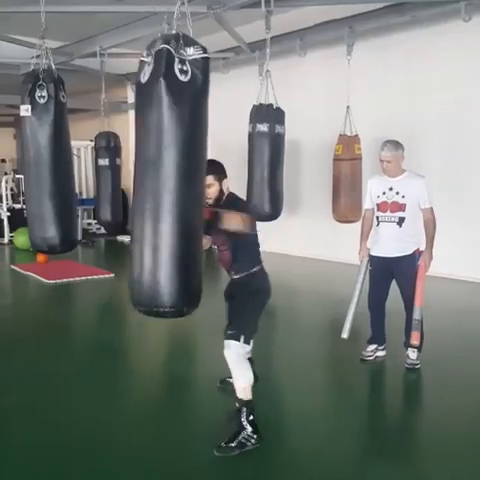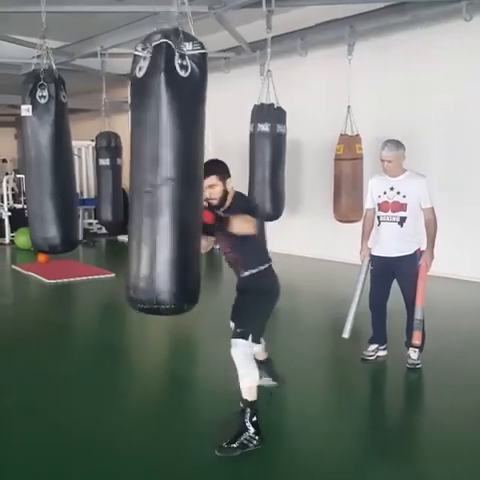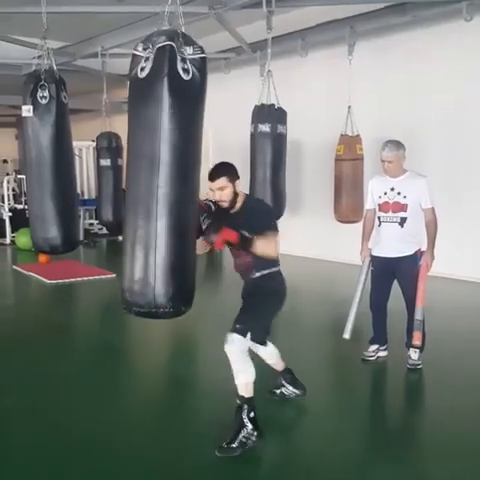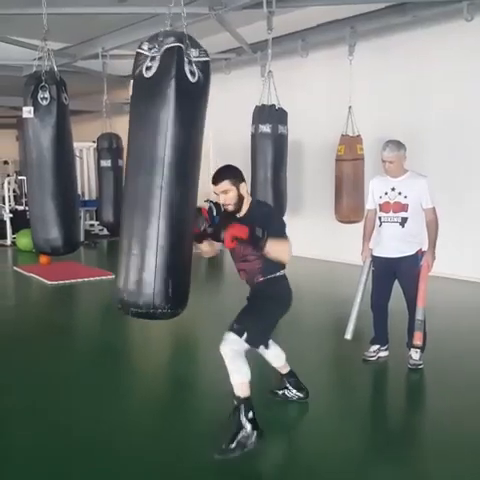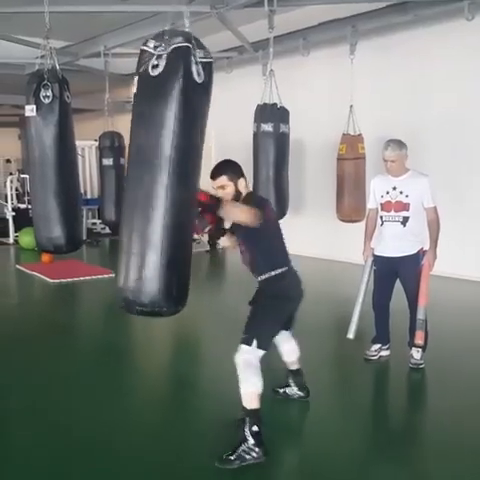
dt=0.1s
person 1, frame 1
left shoulder: (235, 206)
right shoulder: (212, 211)
left elbow: (239, 222)
right elbow: (204, 242)
left wrist: (212, 217)
left hip: (253, 284)
right hip: (238, 282)
left knee: (232, 347)
right knee: (237, 336)
left ankle: (248, 426)
right ankle: (245, 375)
person 1, frame 2
left shoulder: (243, 204)
right shoulder: (216, 209)
left elbow: (248, 227)
right elbow: (204, 245)
left wrist: (212, 220)
left hip: (261, 282)
right hip: (249, 282)
left knee: (240, 349)
right knee: (243, 331)
left ankle: (250, 428)
right ankle: (266, 372)
person 1, frame 3
left shoulder: (258, 210)
right shoulder: (220, 212)
left elbow: (272, 248)
right elbow: (204, 243)
left wrist: (240, 238)
right wrist: (202, 225)
left hip: (268, 285)
right hip: (254, 284)
left knee: (235, 345)
right knee: (255, 339)
left ankle: (248, 424)
right ankle: (290, 383)
person 1, frame 4
left shoulder: (266, 214)
right shoulder: (226, 217)
left elbow: (284, 254)
right elbow: (208, 249)
left wrist: (253, 236)
right wrist: (201, 234)
left hip: (273, 290)
right hip: (263, 289)
left knee: (231, 346)
right knee: (261, 341)
left ankle: (248, 425)
right ankle: (294, 387)
person 1, frame 5
left shoulder: (256, 204)
right shoulder: (235, 210)
left elbow: (246, 216)
right elbow: (230, 241)
left hip: (280, 286)
right hip: (281, 285)
left knee: (245, 357)
right knee: (280, 334)
left ankle: (252, 440)
right ankle: (297, 384)
person 2, frame 1
left shoulder: (417, 183)
right shoulder: (374, 183)
left elbow: (428, 217)
left wrist: (428, 249)
right wrist: (363, 244)
left hip: (407, 254)
right hip: (378, 254)
left knee: (412, 303)
right knee: (375, 301)
left ankle: (413, 348)
right ankle: (377, 344)
person 2, frame 2
left shoulder: (418, 182)
right shoulder: (375, 182)
left elbow: (430, 217)
left wrist: (429, 249)
right wrist: (364, 243)
left hip: (408, 254)
right hip: (379, 254)
left knee: (413, 303)
right knee: (376, 301)
left ankle: (414, 348)
right ankle: (378, 344)
person 2, frame 3
left shoulder: (419, 183)
right shoulder: (375, 183)
left elbow: (430, 217)
left wrist: (430, 250)
right wrist: (365, 244)
left hip: (409, 255)
right hip: (380, 254)
left knee: (414, 303)
right knee: (377, 302)
left ankle: (414, 348)
right ankle: (379, 344)
person 2, frame 4
left shoulder: (420, 183)
right shoulder: (376, 183)
left elbow: (431, 217)
left wrist: (431, 250)
right wrist: (366, 244)
left hip: (410, 255)
right hip: (381, 255)
left knee: (415, 304)
right knee: (378, 302)
left ankle: (416, 349)
right ankle: (380, 344)
person 2, frame 5
left shoulder: (421, 182)
right shoulder: (377, 182)
left elbow: (432, 216)
left wrist: (432, 249)
right wrist: (367, 244)
left hip: (411, 254)
right hip: (382, 254)
left knee: (416, 303)
right knee: (379, 301)
left ankle: (417, 348)
right ankle: (381, 343)
